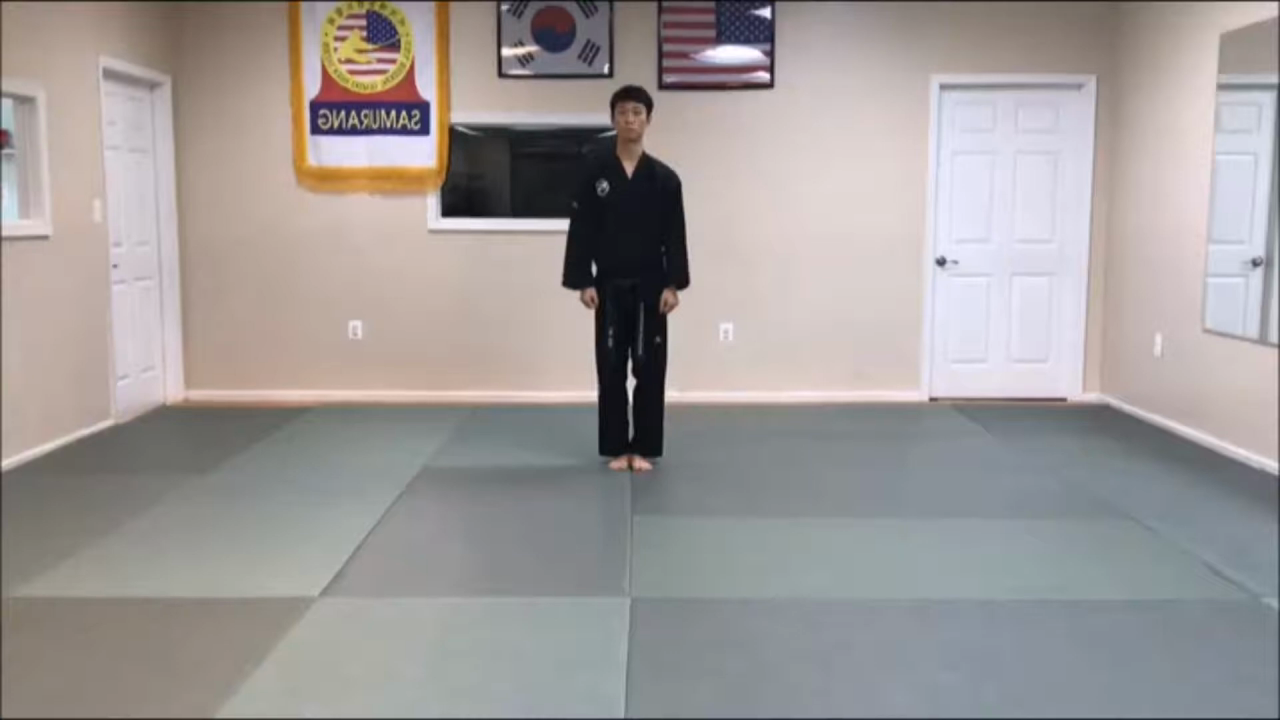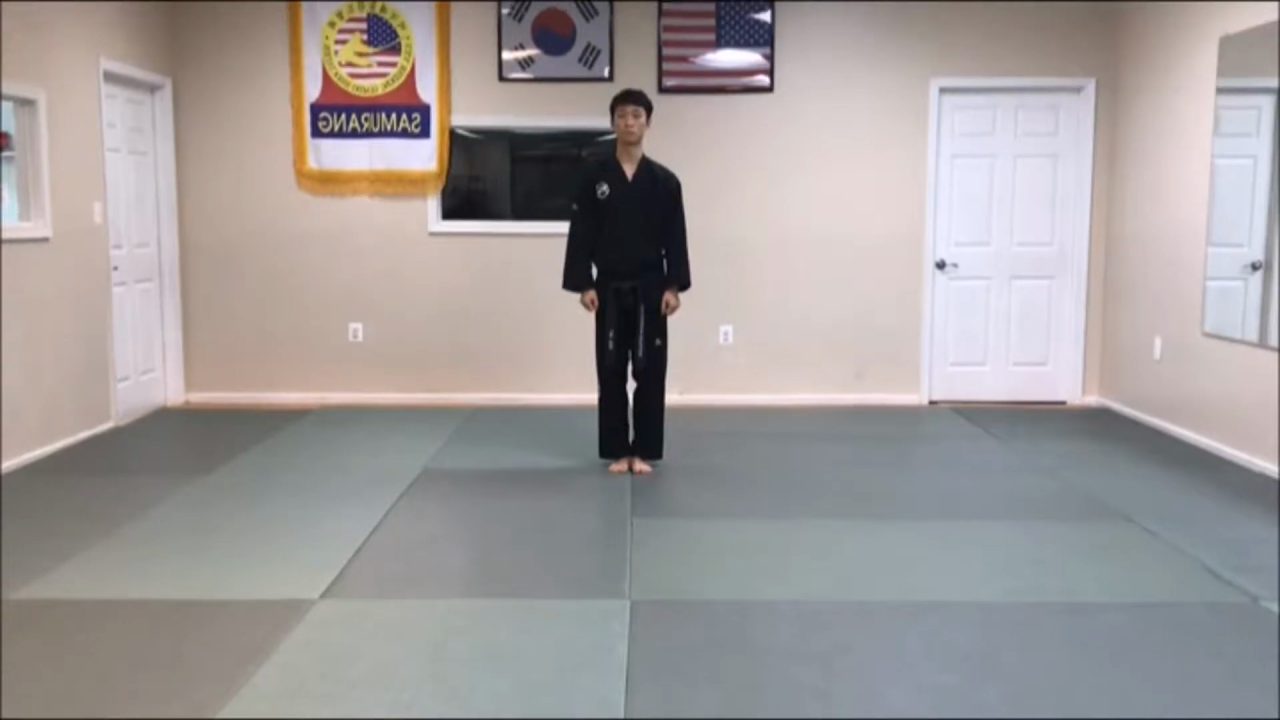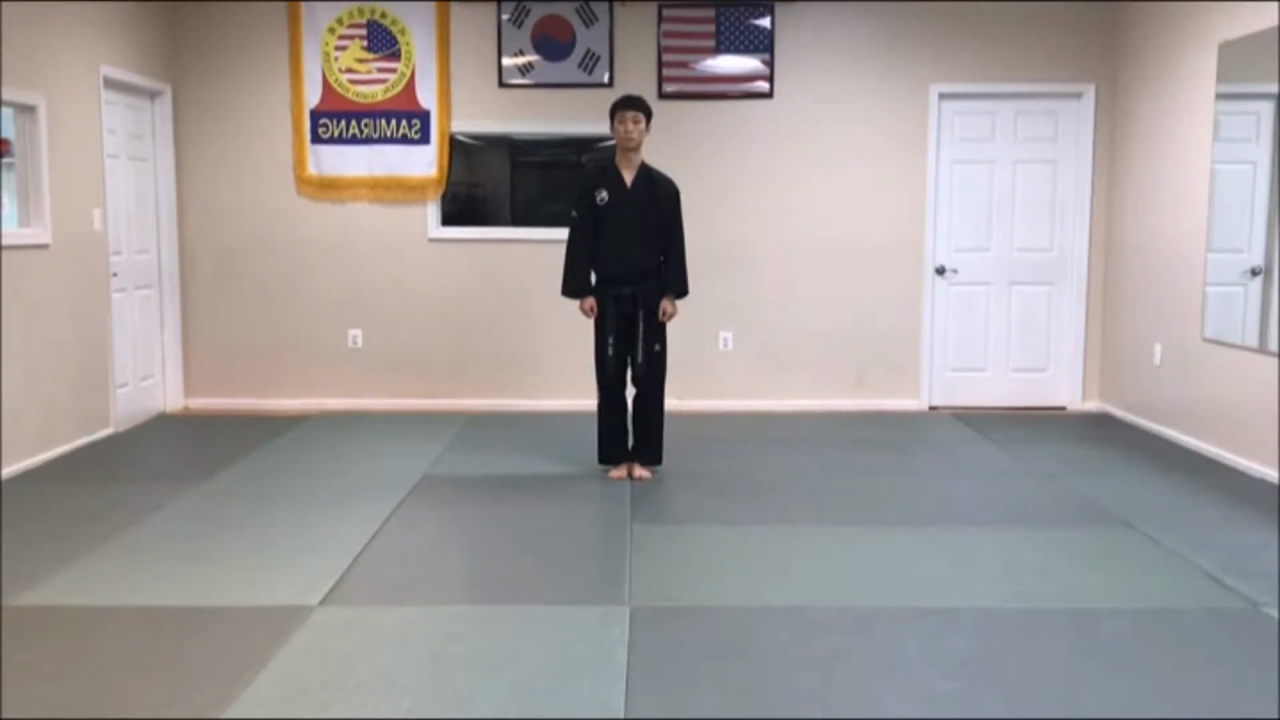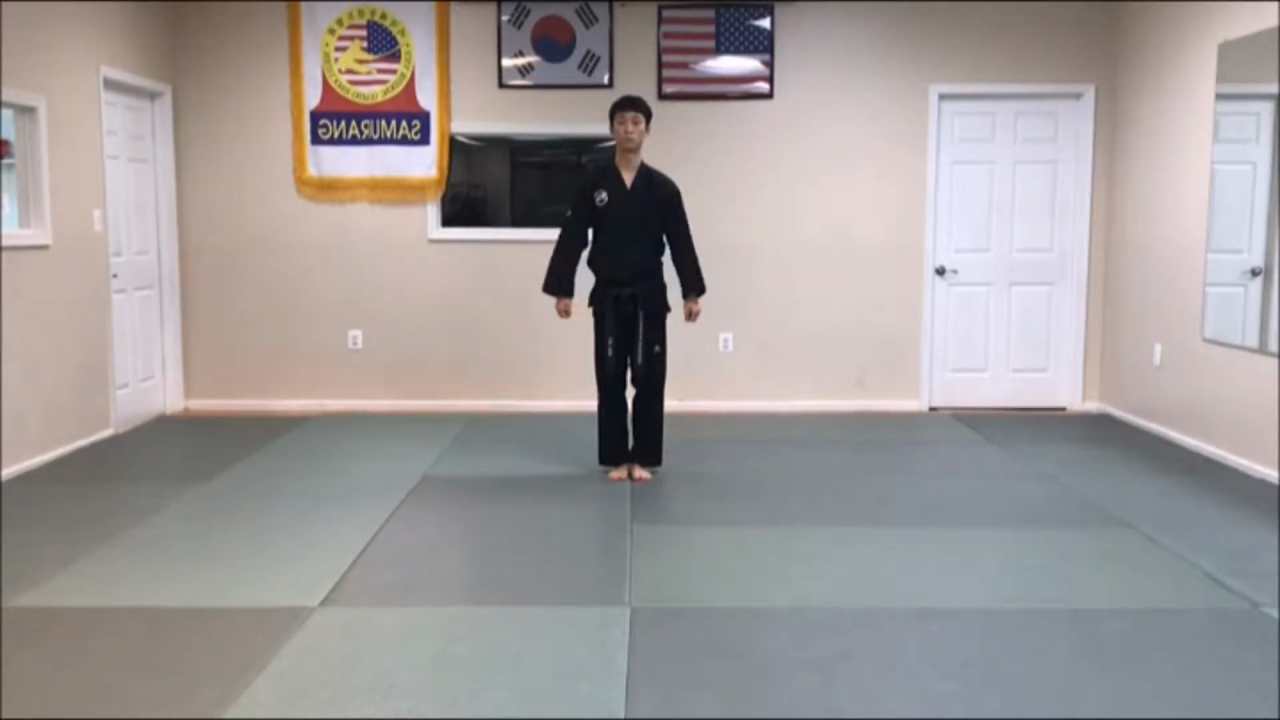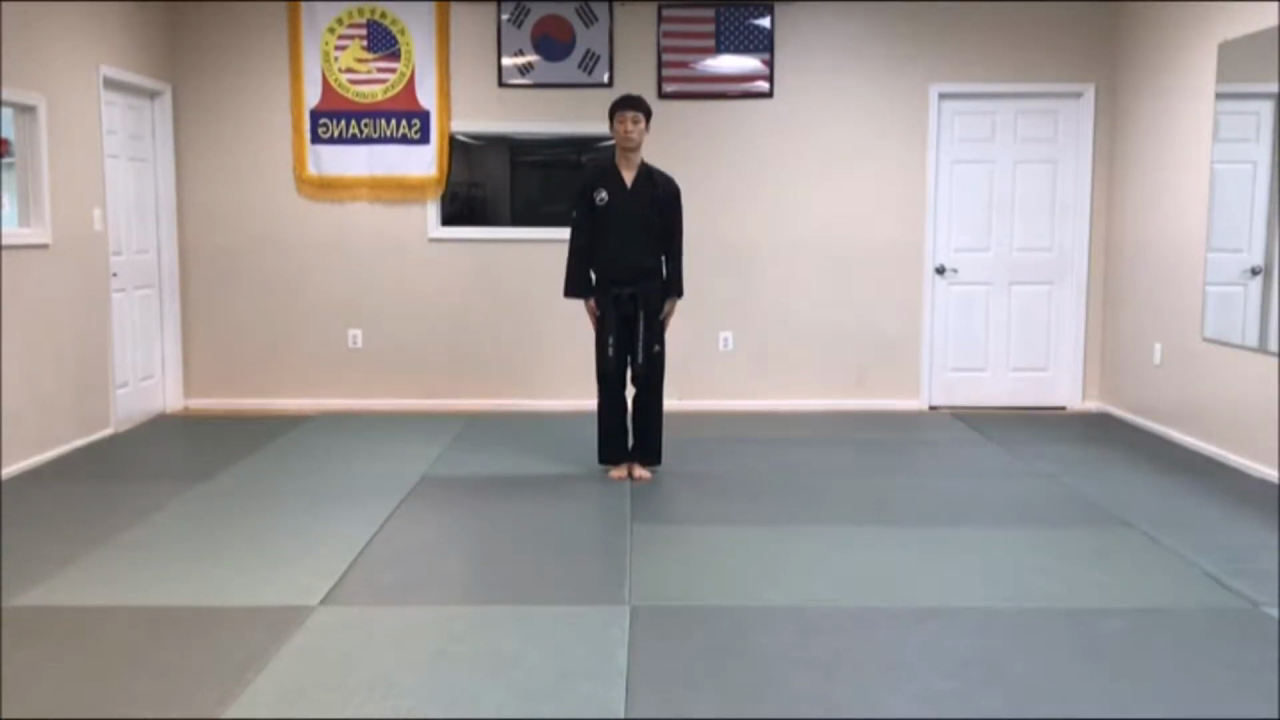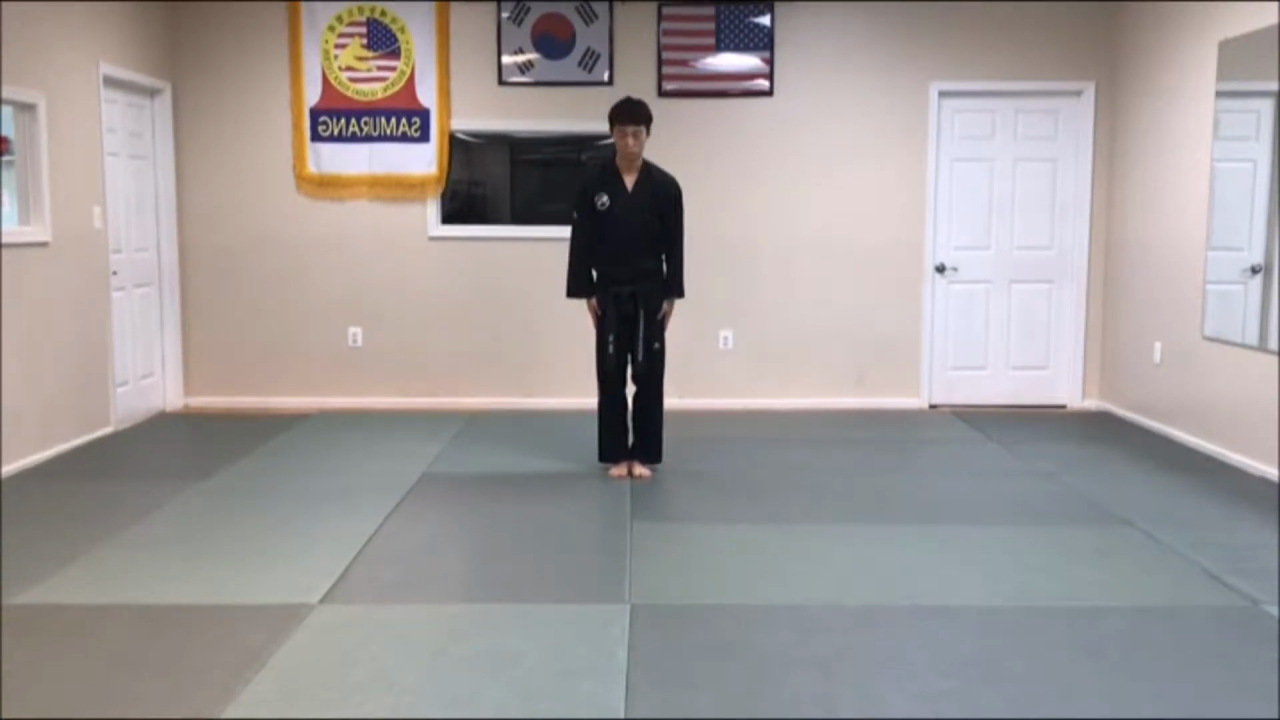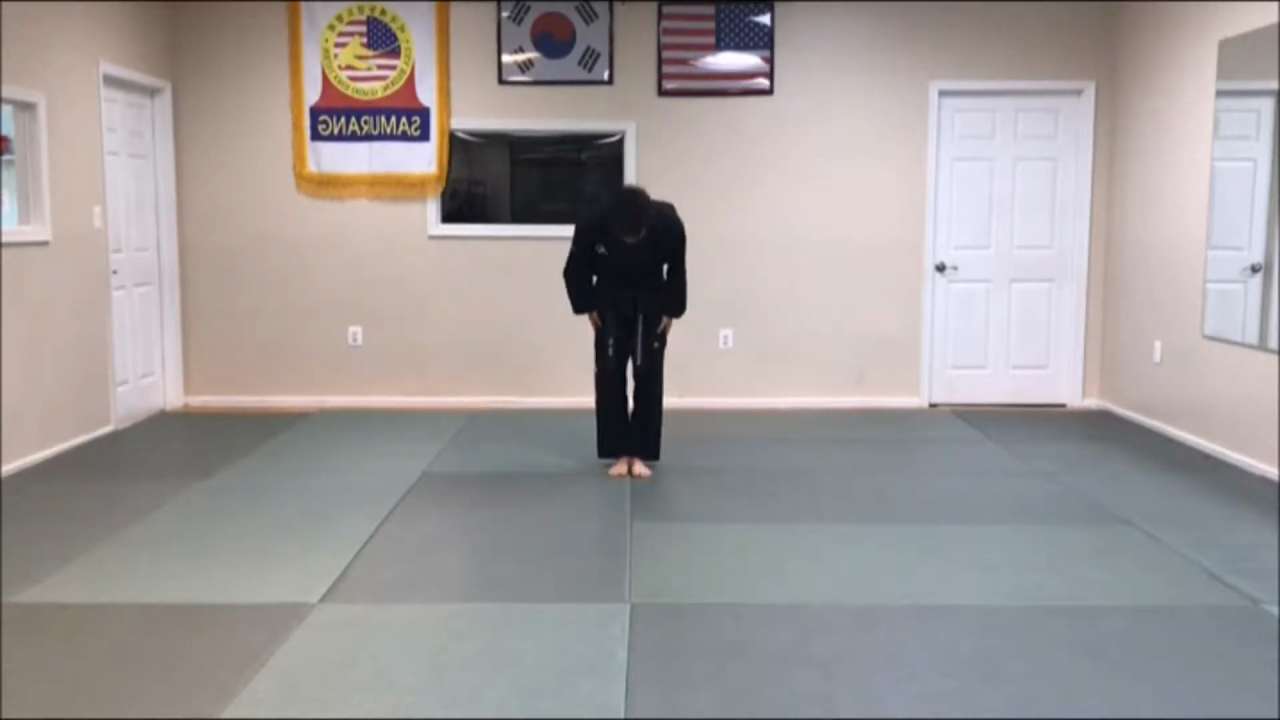
dt=0.5s
person 1, frame 1
left shoulder: (664, 177)
right shoulder: (595, 173)
left elbow: (674, 236)
right elbow: (581, 231)
left wrist: (673, 285)
right wrist: (584, 282)
left hip: (650, 287)
right hip: (609, 287)
left knee: (650, 369)
right knee: (611, 369)
left ankle: (644, 448)
right ankle: (618, 448)
person 1, frame 2
left shoulder: (663, 180)
right shoulder: (595, 177)
left elbow: (674, 237)
right elbow: (581, 233)
left wrist: (674, 286)
right wrist: (584, 284)
left hip: (649, 288)
right hip: (609, 289)
left knee: (649, 371)
right knee: (611, 371)
left ankle: (644, 450)
right ankle: (617, 450)
person 1, frame 3
left shoulder: (662, 186)
right shoulder: (594, 183)
left elbow: (673, 244)
right elbow: (580, 240)
left wrist: (671, 294)
right wrist: (583, 291)
left hip: (649, 295)
right hip: (608, 295)
left knee: (649, 377)
right knee: (610, 377)
left ankle: (644, 457)
right ankle: (617, 457)
person 1, frame 4
left shoulder: (662, 187)
right shoulder: (593, 184)
left elbow: (681, 241)
right elbow: (572, 237)
left wrist: (692, 293)
right wrist: (562, 289)
left hip: (649, 295)
right hip: (609, 295)
left knee: (649, 378)
right knee: (610, 378)
left ankle: (644, 458)
right ankle: (617, 457)
person 1, frame 5
left shoulder: (663, 186)
right shoulder: (593, 182)
left elbow: (673, 245)
right elbow: (581, 241)
left wrist: (672, 294)
right wrist: (586, 293)
left hip: (648, 295)
right hip: (609, 295)
left knee: (648, 377)
right knee: (610, 377)
left ankle: (643, 457)
right ankle: (617, 457)
person 1, frame 6
left shoulder: (665, 185)
right shoulder: (594, 183)
left elbow: (674, 245)
right elbow: (581, 242)
left wrist: (671, 294)
right wrist: (587, 292)
left hip: (649, 295)
right hip: (609, 295)
left knee: (648, 376)
right knee: (610, 375)
left ankle: (643, 455)
right ankle: (617, 455)
person 1, frame 7
left shoulder: (669, 224)
right shoulder: (592, 226)
left elbow: (677, 270)
right elbow: (576, 271)
left wrist: (671, 310)
right wrist: (588, 307)
left hip: (651, 305)
right hip: (610, 304)
left knee: (648, 373)
right knee: (610, 372)
left ankle: (641, 453)
right ankle: (619, 452)
